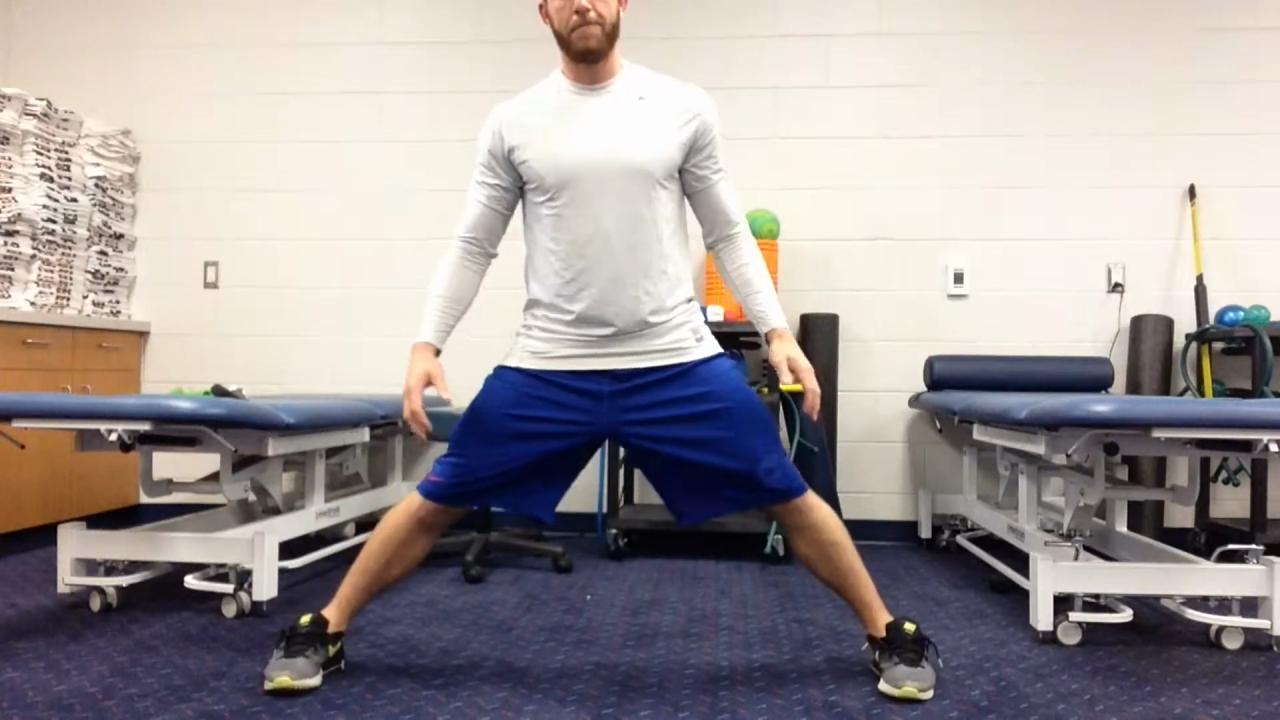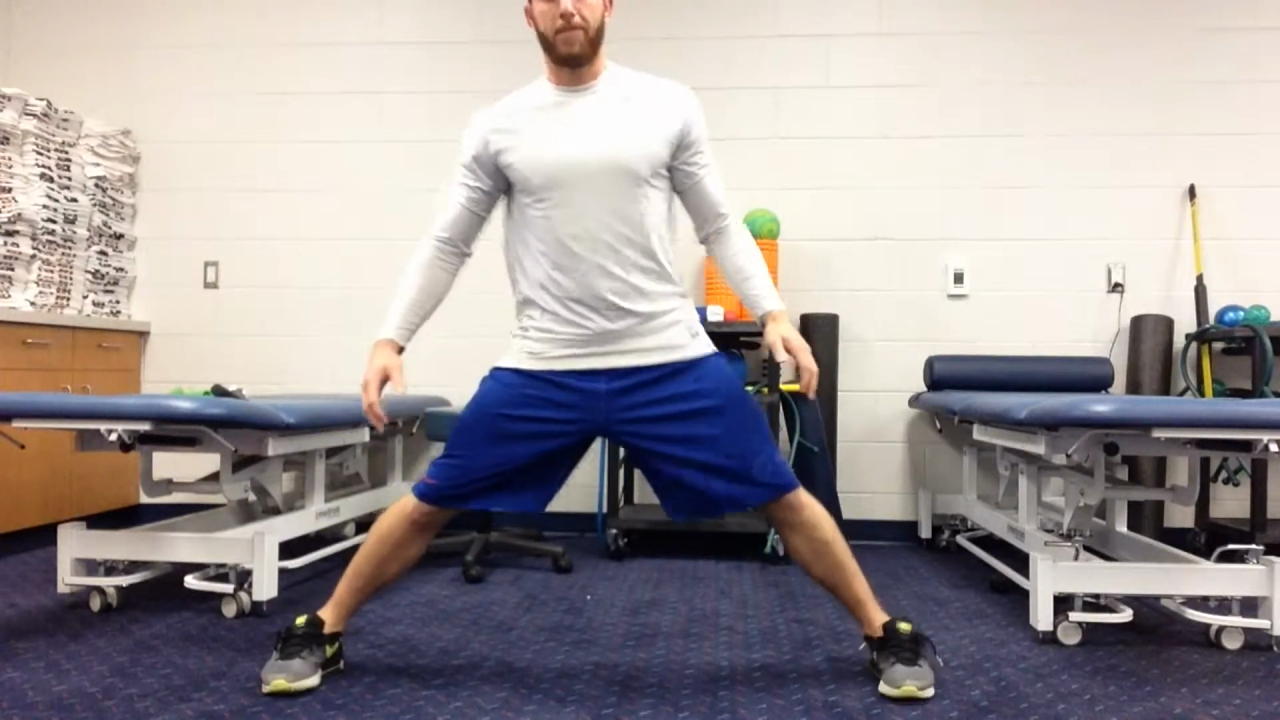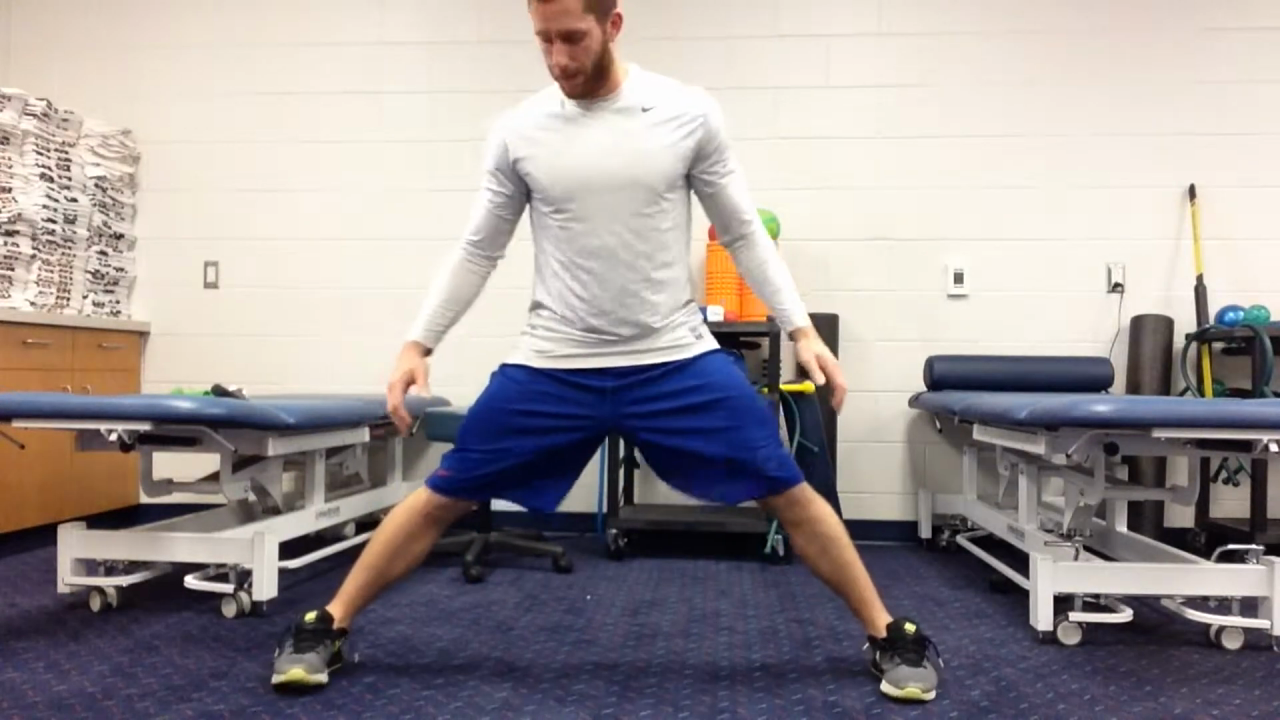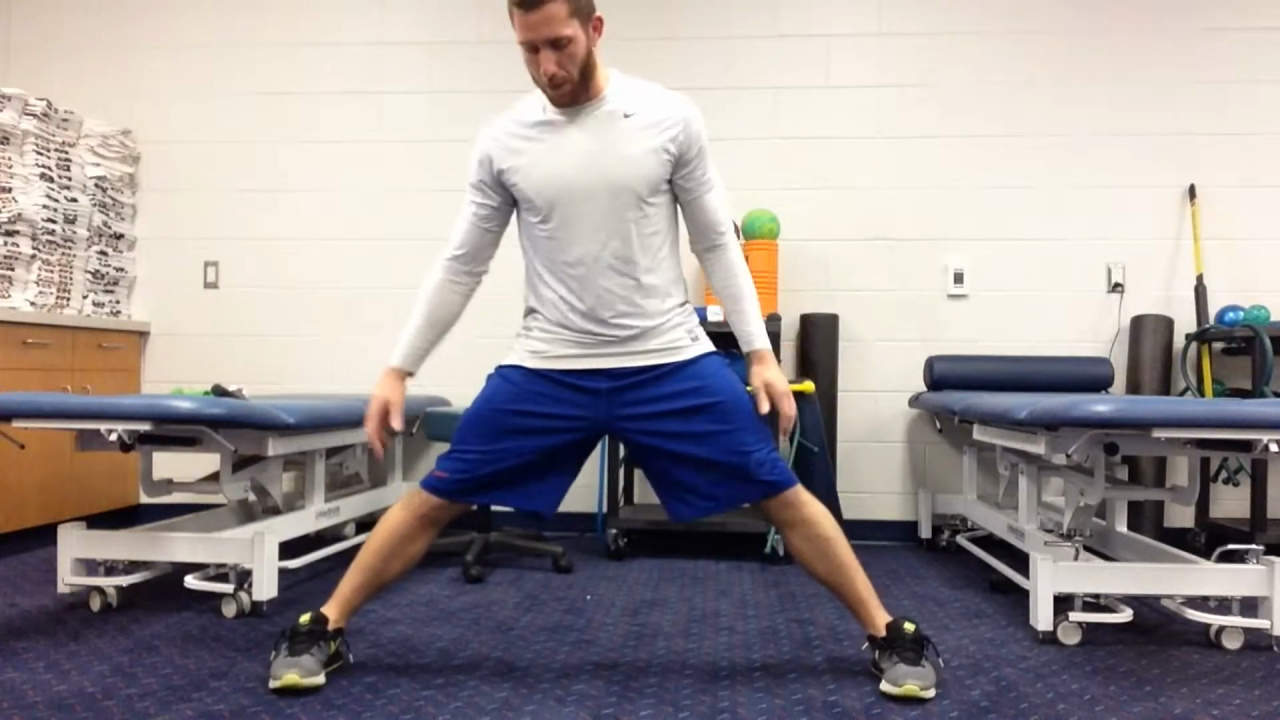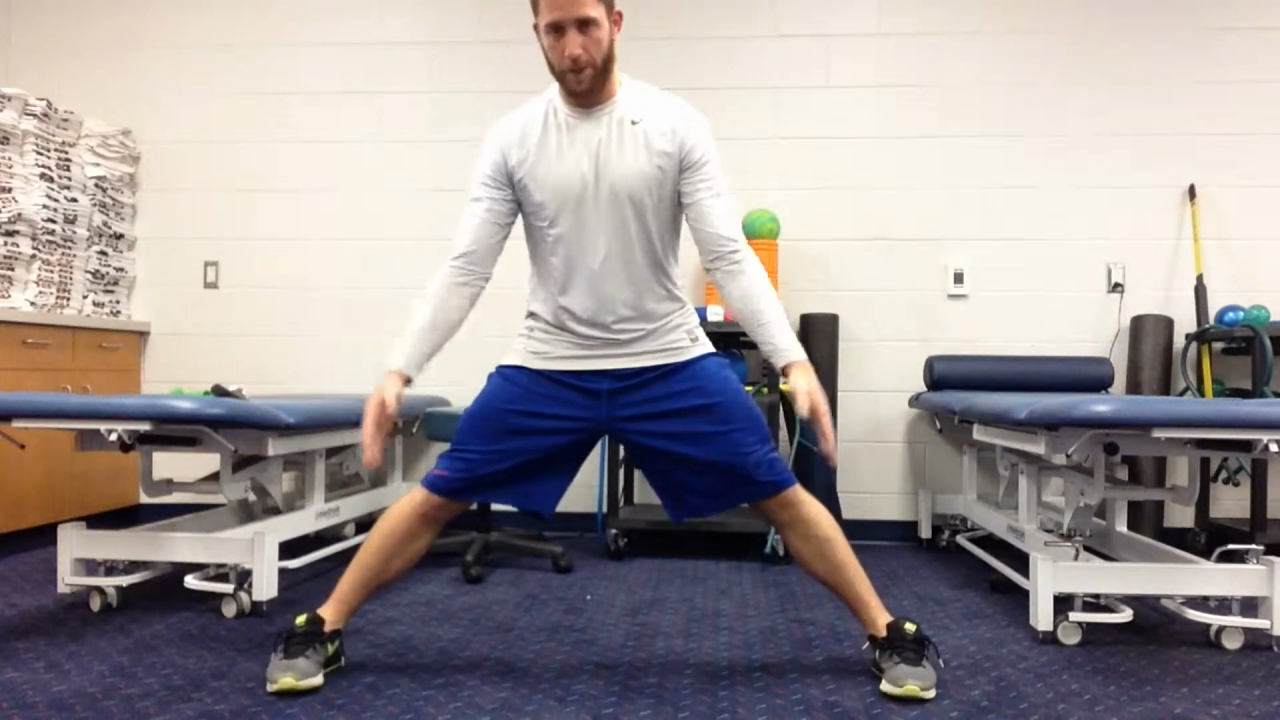
dt=0.3s
person 1, frame 1
left shoulder: (684, 107)
right shoulder: (514, 122)
left elbow: (727, 234)
right elbow: (473, 246)
left wrist: (776, 329)
right wrist: (427, 343)
left hip: (677, 364)
right hip: (547, 371)
left knee: (787, 498)
right knee: (438, 502)
left ankle: (889, 635)
right ankle: (322, 631)
person 1, frame 2
left shoulder: (667, 105)
right shoulder: (499, 127)
left elbow: (718, 225)
right elbow: (446, 245)
left wrist: (772, 313)
right wrist: (390, 339)
left hip: (670, 363)
right hip: (544, 370)
left knee: (780, 497)
right knee: (429, 504)
left ankle: (885, 635)
right ankle: (320, 633)
person 1, frame 3
left shoulder: (688, 113)
right shoulder: (519, 130)
left elbow: (742, 233)
right elbow: (479, 251)
left wrist: (801, 328)
right wrist: (419, 343)
left hip: (675, 360)
right hip: (552, 367)
left knee: (787, 492)
right knee: (444, 496)
left ankle: (888, 636)
right ankle: (326, 626)
person 1, frame 4
left shoulder: (670, 118)
right shoulder: (503, 141)
left elbow: (715, 244)
right elbow: (462, 265)
left wrist: (760, 353)
right wrist: (398, 367)
left hip: (670, 362)
right hip: (547, 371)
left knee: (780, 494)
right knee: (435, 498)
left ankle: (888, 635)
right ankle: (322, 629)
person 1, frame 5
left shoulder: (677, 126)
right shoulder: (512, 139)
left elbow: (728, 256)
right elbow: (466, 266)
left wrist: (792, 360)
right wrist: (399, 372)
left hip: (669, 362)
right hip: (548, 367)
left knee: (781, 495)
right knee: (439, 496)
left ankle: (890, 636)
right ankle: (320, 630)
